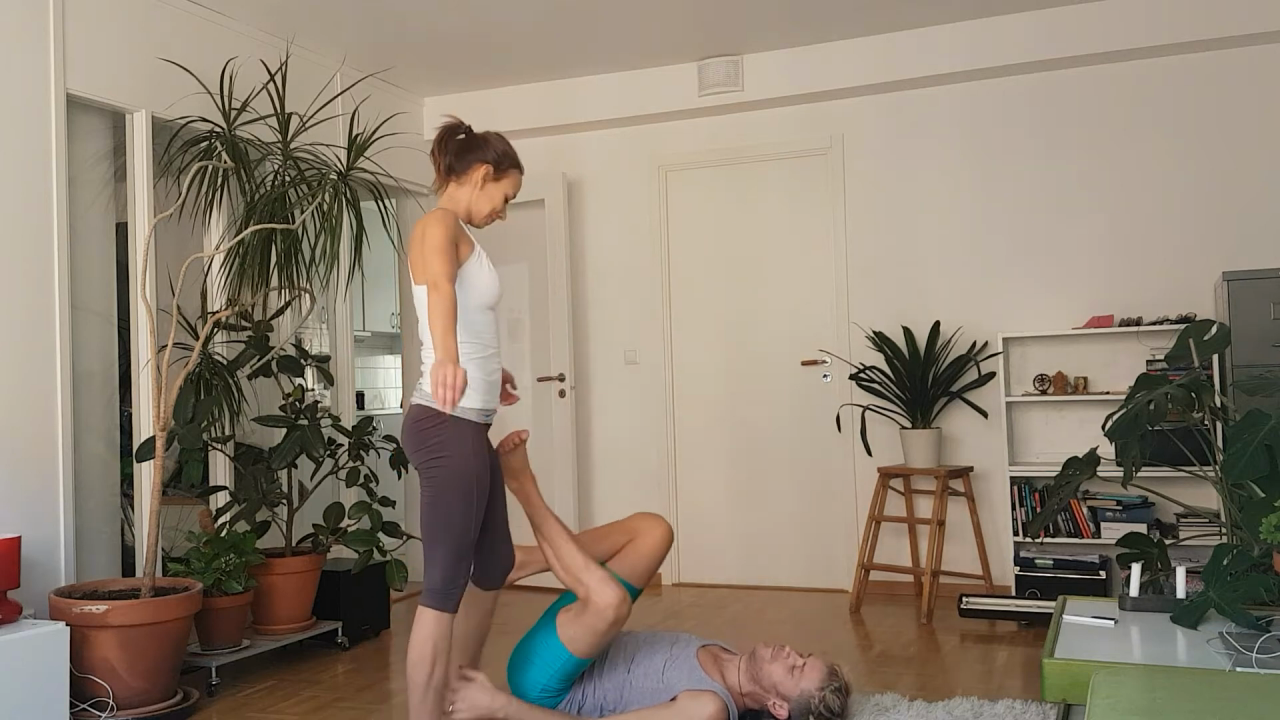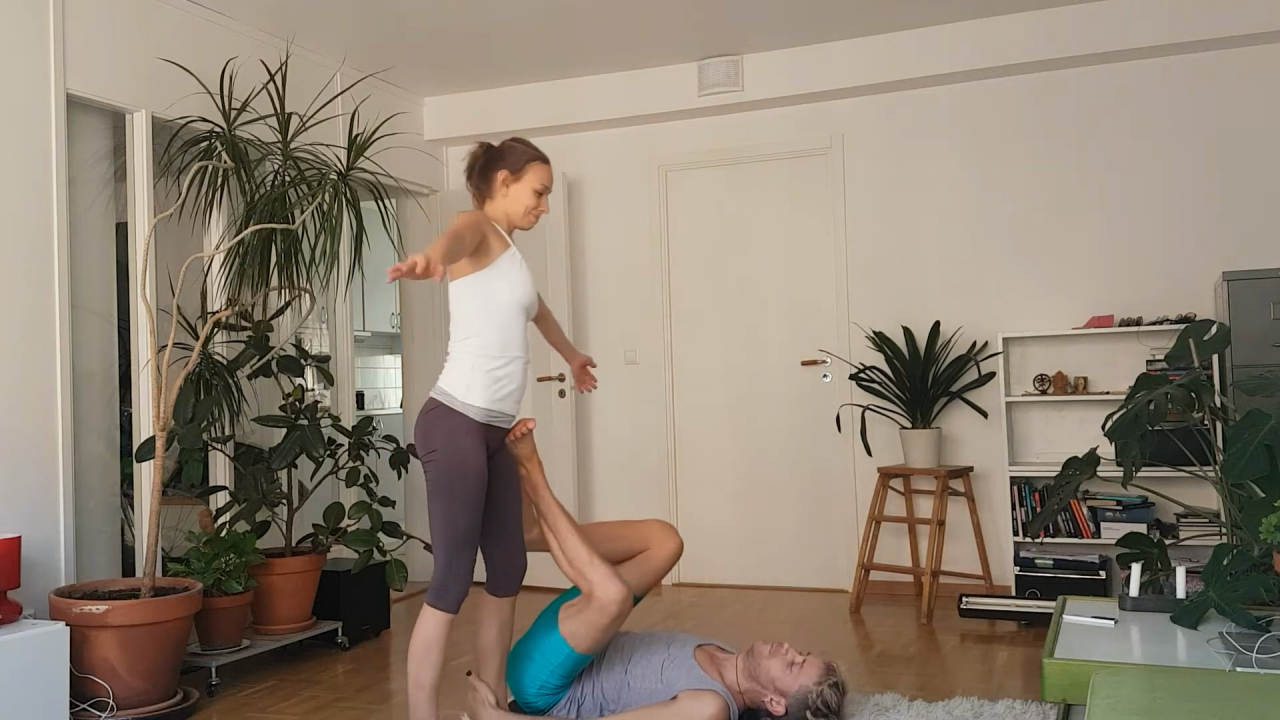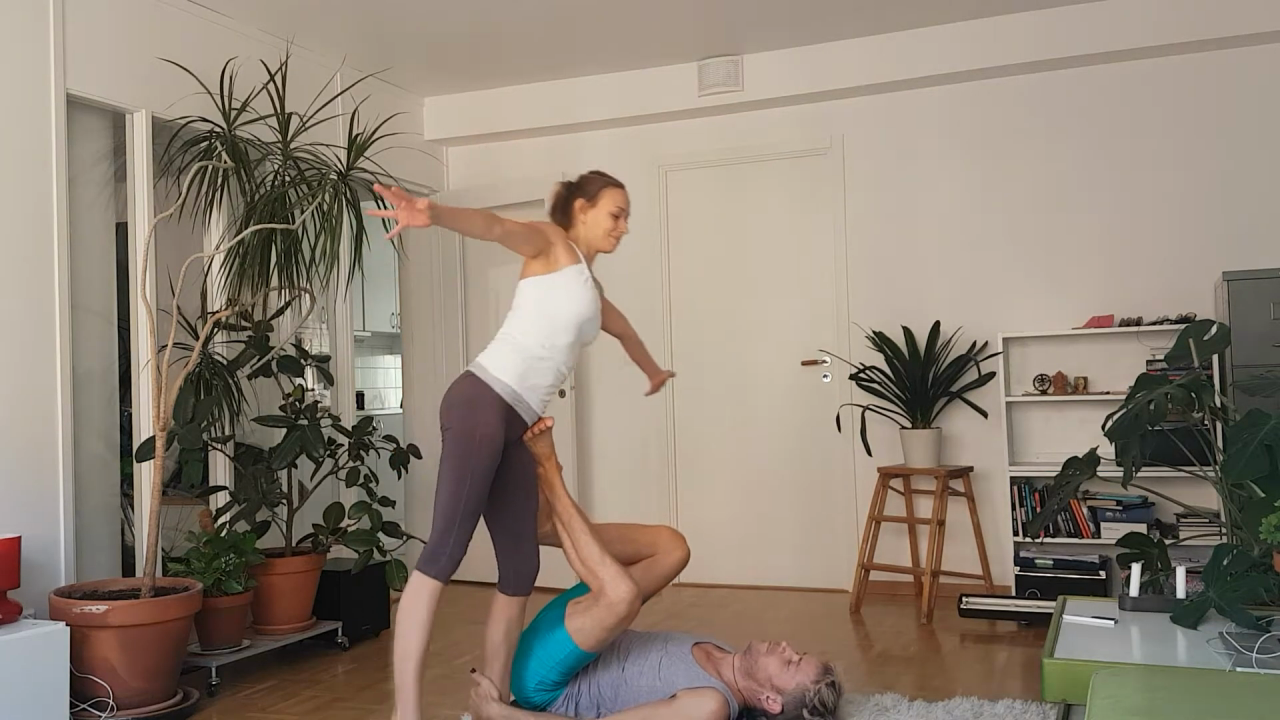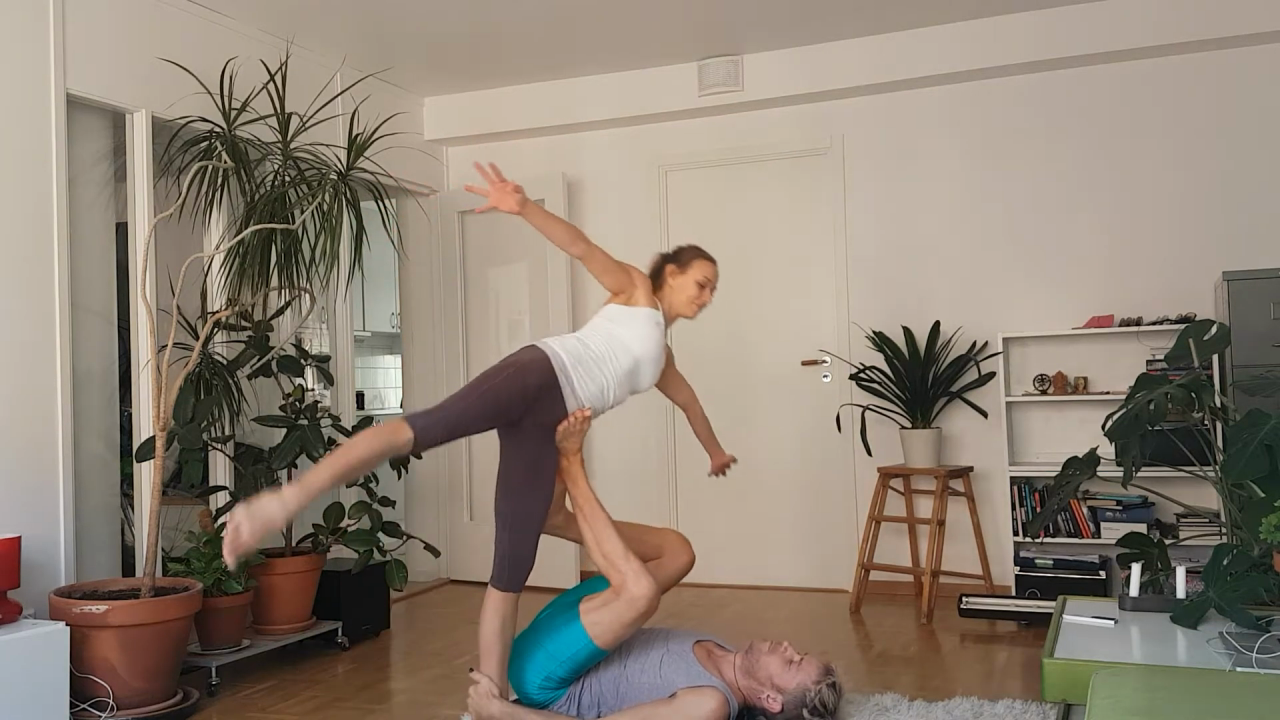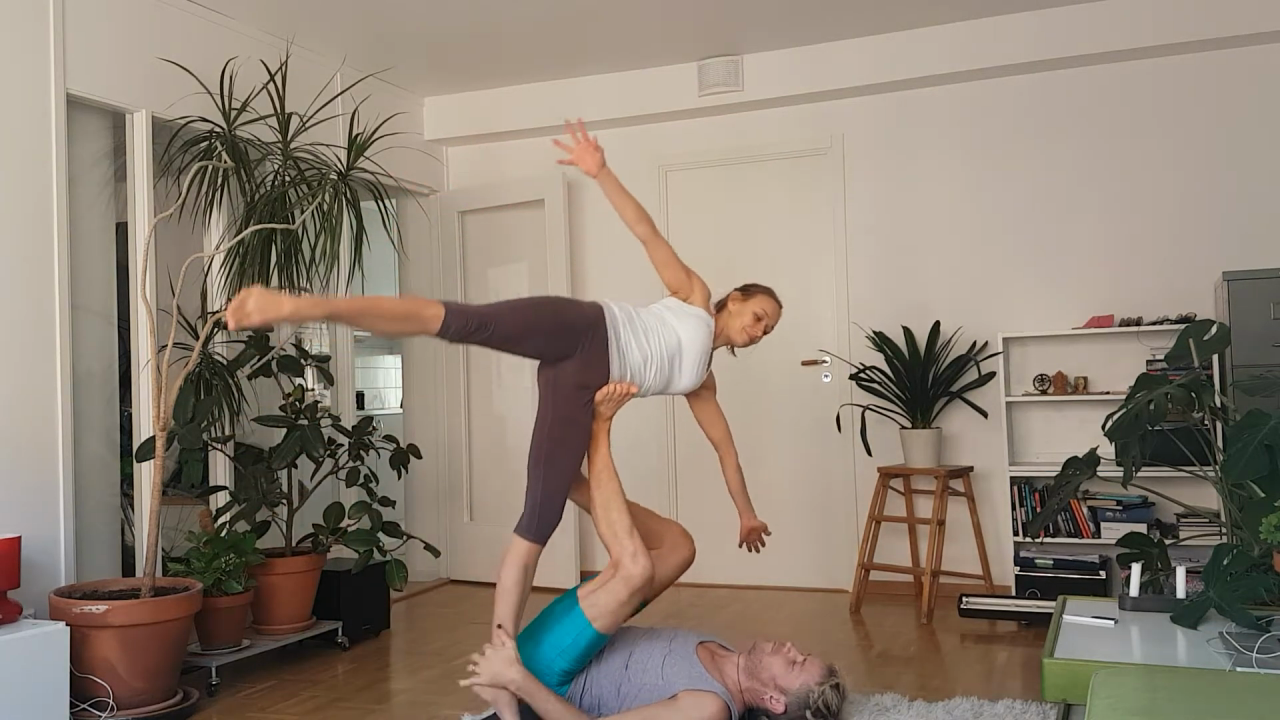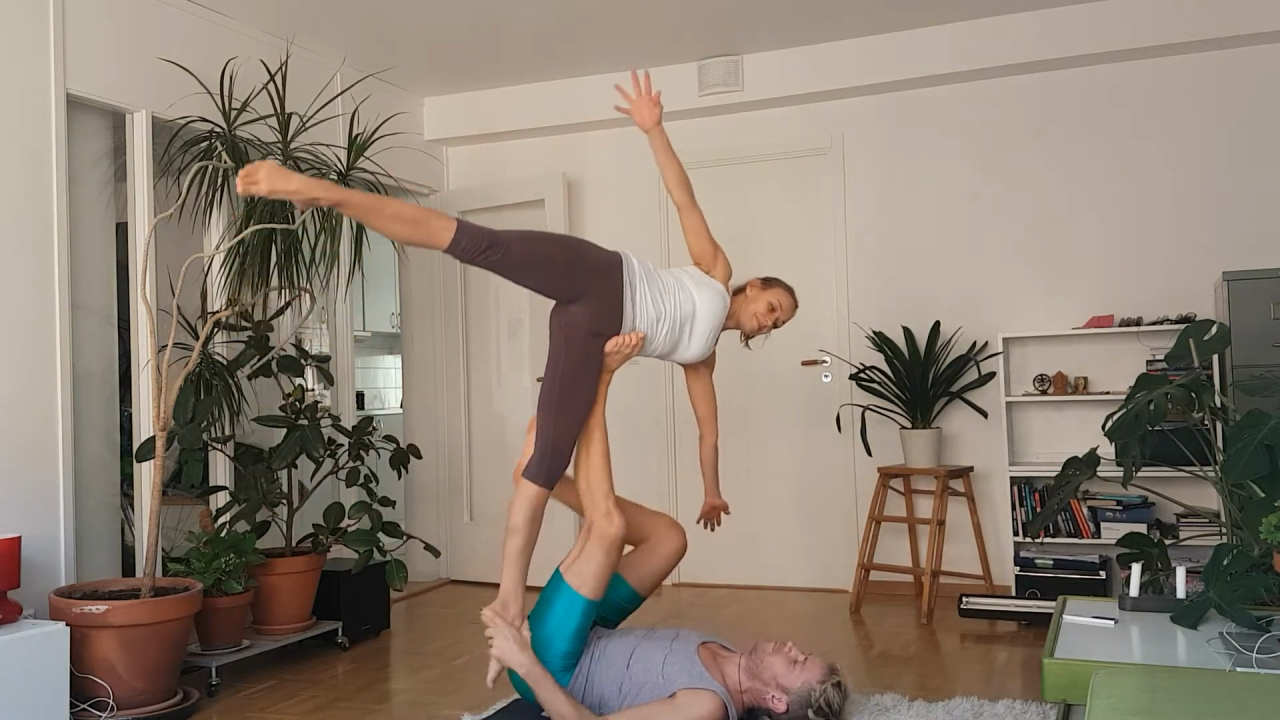
dt=0.5s
person 1, frame 1
left shoulder: (455, 236)
right shoulder: (438, 226)
right elbow: (439, 287)
left wrist: (494, 372)
right wrist: (445, 351)
left hip: (465, 425)
right hip: (446, 425)
left knee: (494, 565)
right knee: (445, 584)
person 1, frame 2
left shoulder: (505, 249)
right shoulder: (476, 229)
left elbow: (533, 306)
right elbow: (452, 239)
left wrist: (572, 354)
right wrist: (432, 257)
left hip: (493, 432)
right hip: (456, 423)
left knee: (508, 572)
right knee: (451, 581)
person 1, frame 3
left shoulder: (589, 283)
right shoulder: (550, 245)
left elbow: (618, 323)
right elbow: (494, 227)
left wrist: (652, 369)
right wrist: (434, 214)
left hip: (514, 426)
right hip: (482, 400)
left knee: (519, 571)
right knee: (445, 552)
person 1, frame 4
left shoulder: (663, 356)
right shoulder: (634, 288)
left elbow: (687, 397)
right elbow: (580, 246)
left wrist: (713, 448)
right wrist: (524, 206)
left hip: (546, 425)
right hip: (536, 373)
left knee: (513, 568)
right knee: (429, 426)
right ankle: (288, 498)
person 1, frame 5
left shoulder: (699, 376)
right shoulder: (692, 291)
left elbow: (722, 439)
right elbow: (645, 232)
left wrist: (744, 507)
right wrist: (601, 173)
left hip: (587, 383)
right hip: (574, 328)
left knee: (540, 518)
right knee: (457, 320)
right ankle: (300, 306)
person 1, frame 6
left shoulder: (702, 354)
right shoulder: (716, 269)
left elbow: (707, 424)
right elbow: (684, 199)
left wrist: (711, 492)
right wrist: (654, 129)
left hip: (593, 329)
right hip: (600, 278)
left knee: (548, 461)
right knee: (478, 243)
left ankle: (508, 603)
right ankle: (321, 190)
person 2, frame 1
right shoulder: (733, 664)
left hip: (543, 685)
right hip: (578, 662)
left knee: (609, 597)
right knee: (652, 530)
left ankle: (525, 488)
right ankle: (521, 560)
person 2, frame 2
right shoulder: (734, 665)
left hip: (544, 686)
right hip: (580, 658)
left knee: (612, 593)
right knee: (663, 541)
left ankle: (533, 477)
right ankle: (532, 533)
person 2, frame 3
right shoulder: (733, 667)
left hip: (542, 678)
right hip: (563, 651)
left knee: (621, 592)
right knee: (670, 546)
left ankle: (549, 477)
person 2, frame 4
right shoulder: (733, 664)
left hip: (542, 676)
right hip: (562, 643)
left knee: (640, 589)
right knee: (676, 551)
left ankle: (570, 466)
right ankle: (559, 518)
person 2, frame 5
right shoulder: (733, 665)
left wrist: (515, 679)
left hip: (544, 668)
right hip: (585, 652)
left knee: (635, 565)
right knee: (677, 545)
left ankle: (598, 429)
person 2, frame 6
right shoulder: (733, 664)
left wrist: (525, 662)
left hip: (549, 666)
right hip: (589, 644)
left knee: (608, 526)
right knee: (668, 537)
left ankle: (599, 381)
